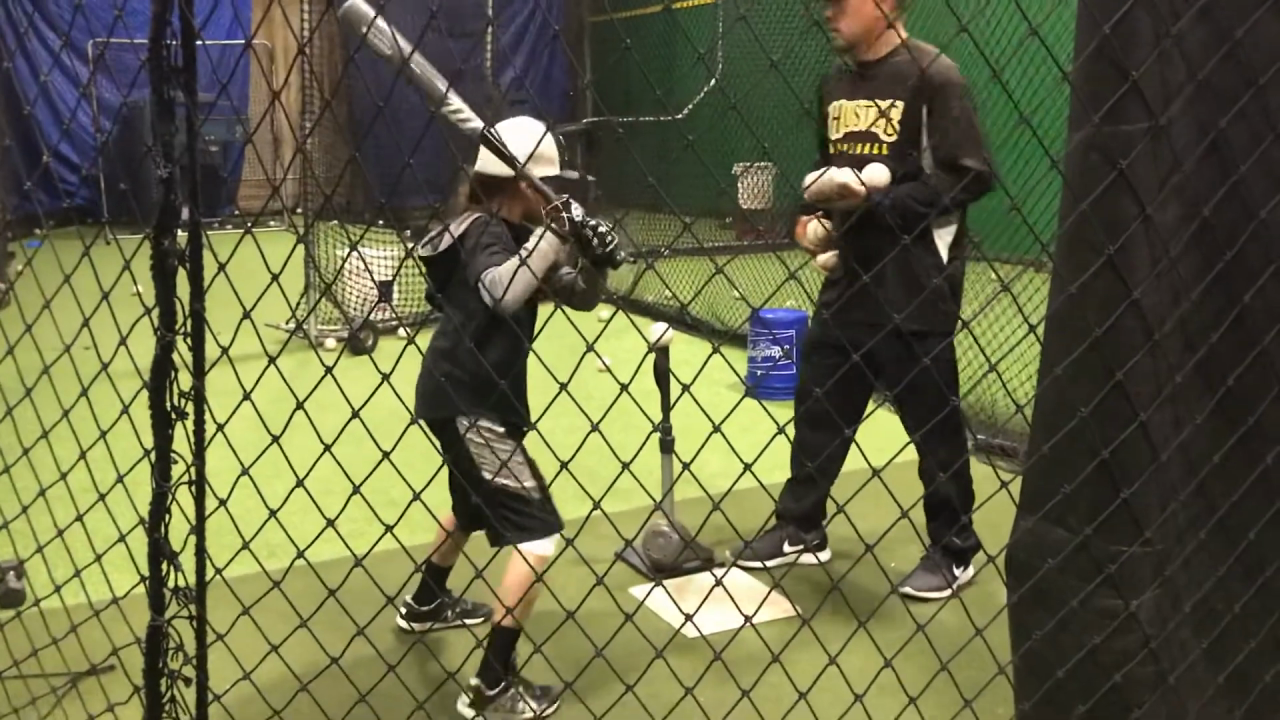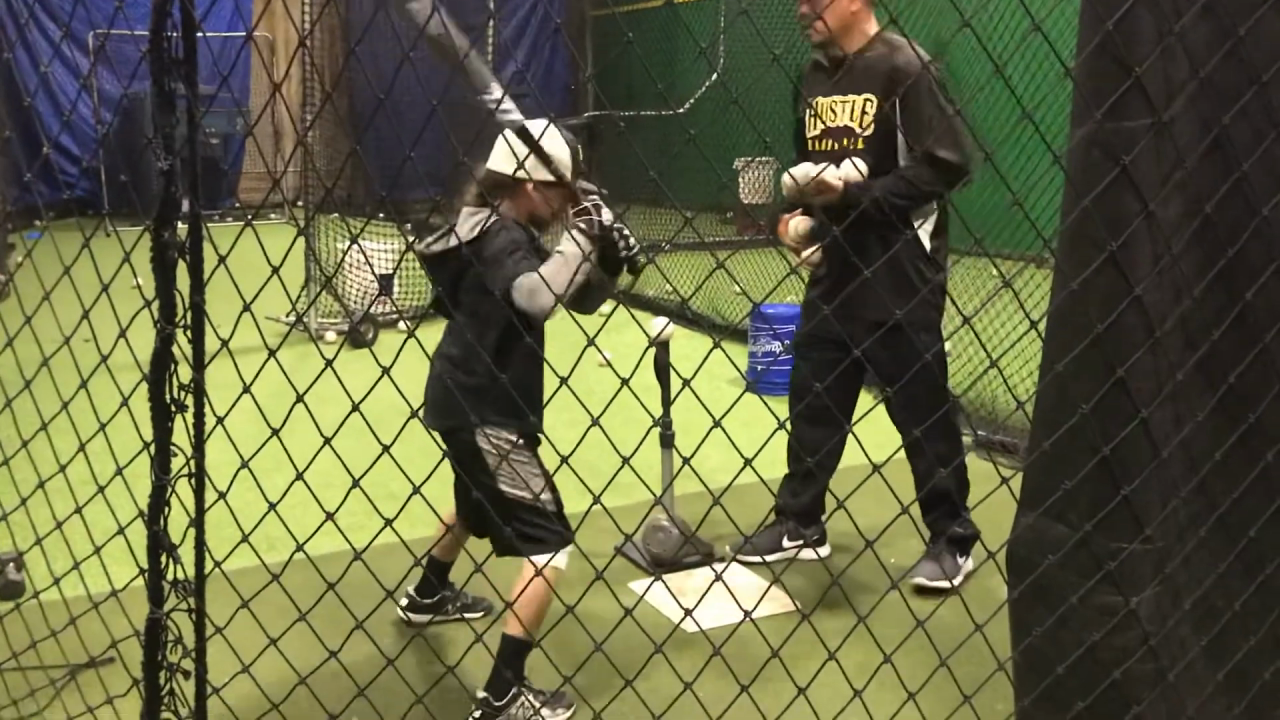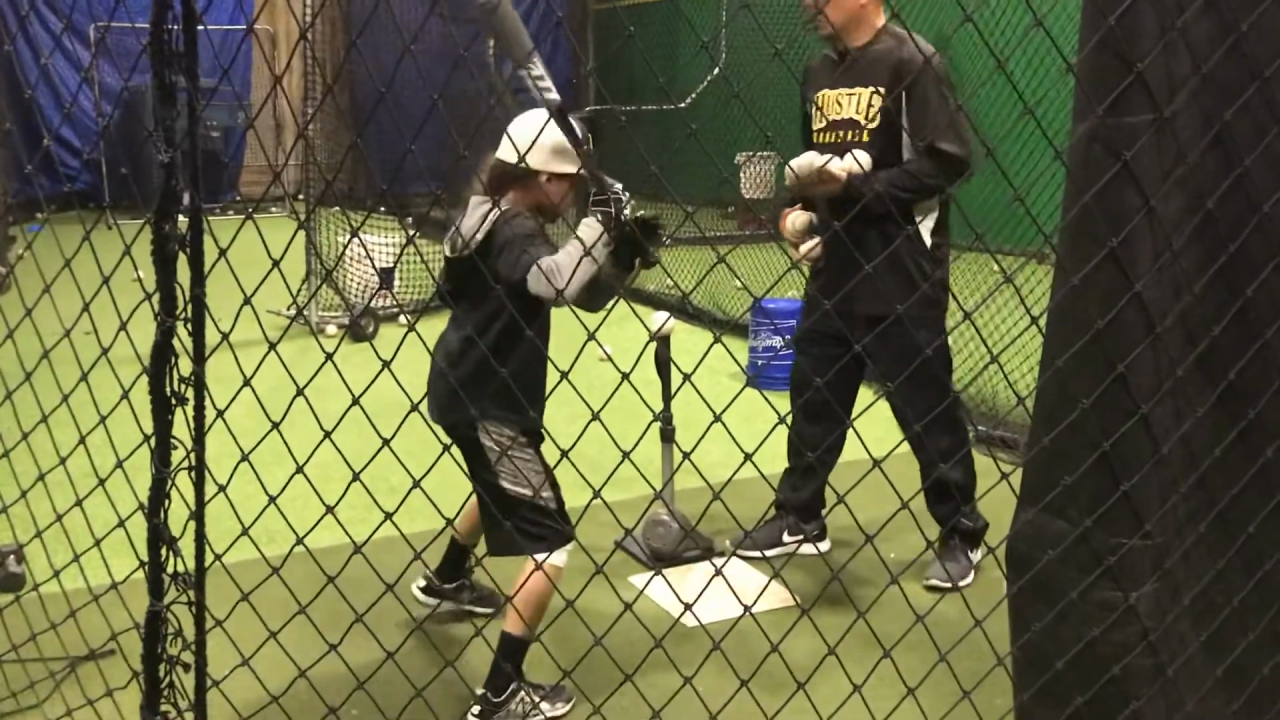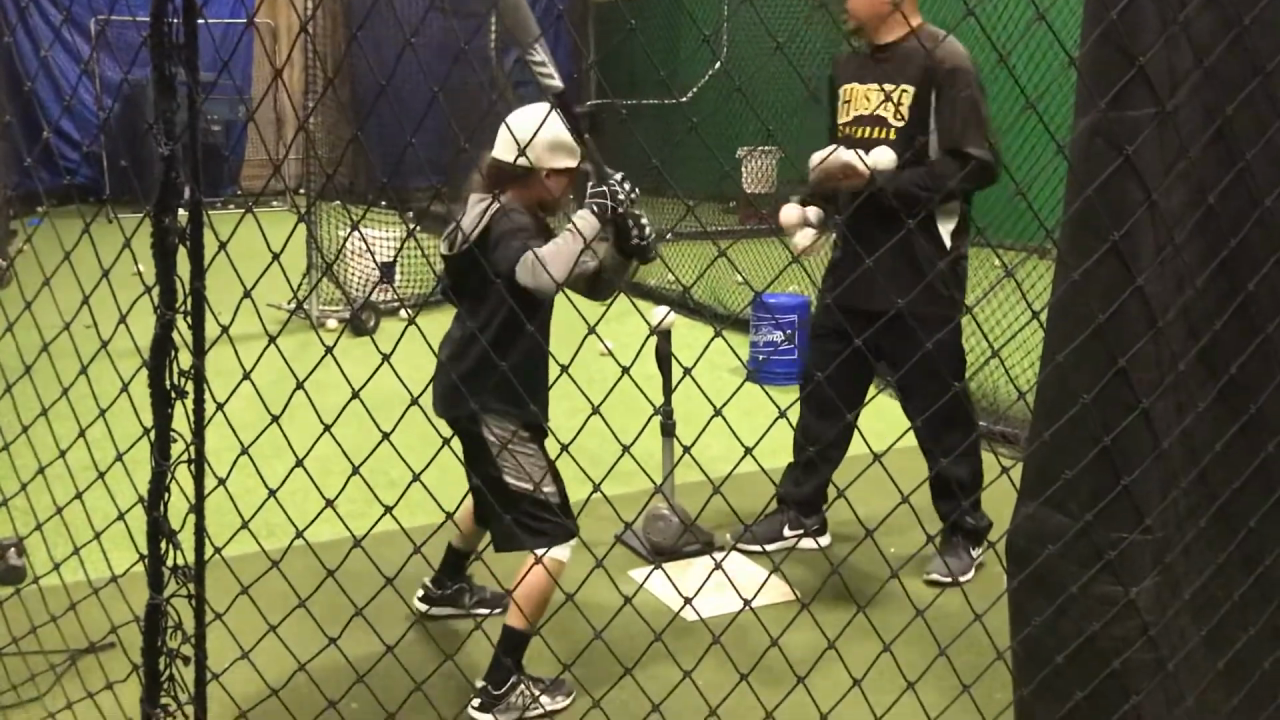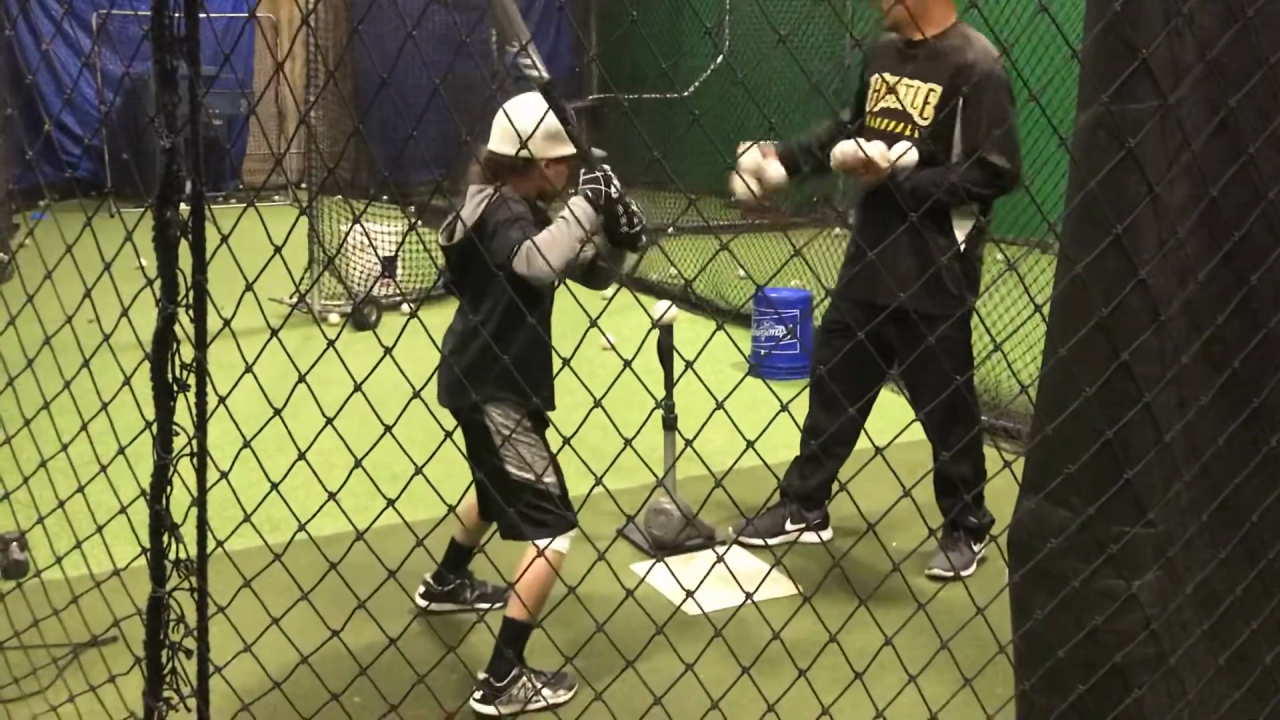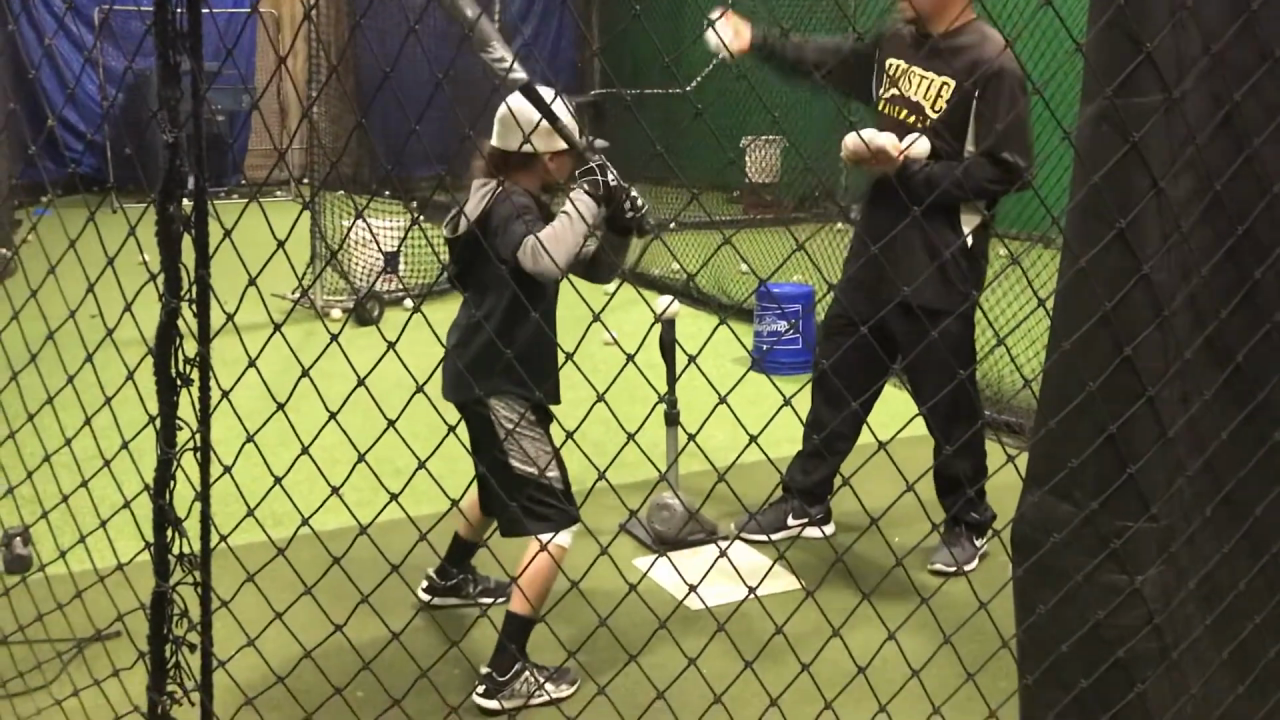
dt=0.2s
person 1, frame 1
left shoulder: (513, 233)
right shoulder: (482, 233)
left elbow: (580, 297)
right elbow: (504, 293)
left wrist: (593, 256)
right wrist: (554, 235)
left hip: (467, 396)
right hip: (468, 403)
left knee: (475, 499)
right knee: (537, 532)
left ankle: (426, 601)
person 1, frame 2
left shoulder: (506, 233)
right shoulder: (497, 239)
left elbow: (579, 299)
right elbow: (541, 298)
left wrist: (606, 260)
right wrist: (580, 235)
left hip: (468, 398)
right hip: (483, 409)
left knee: (481, 499)
right knee: (548, 546)
left ankle: (427, 594)
person 1, frame 3
left shoulder: (508, 223)
right shoulder: (509, 229)
left elbow: (586, 295)
right elbow: (555, 284)
left wrist: (618, 254)
right wrist: (596, 223)
left hip: (468, 390)
right hip: (486, 402)
left knee: (499, 488)
right knee: (549, 544)
left ankle: (445, 579)
person 1, frame 4
left shoulder: (512, 218)
right shoulder: (506, 223)
left elbow: (595, 284)
right elbow: (542, 275)
left wrist: (622, 247)
right wrist: (592, 215)
left hip: (477, 387)
right hip: (490, 397)
left knee: (498, 490)
right knee: (552, 537)
left ankle: (445, 587)
person 1, frame 5
left shoulder: (519, 210)
right shoulder: (503, 213)
left elbow: (594, 274)
right elbow: (539, 265)
left wrist: (616, 237)
right wrist: (587, 203)
left hip: (483, 379)
right hip: (491, 388)
left knee: (501, 484)
right knee: (552, 528)
left ankle: (446, 583)
person 1, frame 6
left shoulder: (521, 203)
right shoulder: (508, 205)
left elbow: (597, 268)
right elbow: (545, 260)
left wrist: (617, 226)
right wrist: (586, 198)
left hip: (488, 373)
right hip: (496, 381)
left knee: (504, 478)
right knee: (554, 521)
left ankle: (448, 578)
right ankle: (505, 673)
person 2, frame 1
left shoulder: (930, 75)
right shoulder: (836, 80)
left elbow: (972, 177)
left wrist: (874, 202)
right wrist: (812, 212)
left hip: (916, 283)
right hip: (848, 277)
left knee: (932, 421)
right knee: (819, 405)
left ankle: (953, 548)
right ankle: (800, 529)
person 2, frame 2
left shoulder: (904, 67)
right shoulder: (813, 76)
left elbow: (947, 166)
left wrist: (853, 194)
right wrist: (796, 212)
left hip: (901, 276)
right hip: (833, 269)
left knee: (923, 412)
right knee: (813, 401)
left ankle: (952, 538)
right ankle: (800, 524)
person 2, frame 3
left shoulder: (913, 61)
right shoulder: (819, 72)
left elbow: (949, 163)
left wrist: (856, 187)
right wrist: (800, 208)
left hip: (904, 274)
right hip: (836, 266)
left knee: (928, 409)
right knee: (814, 395)
left ankle: (962, 533)
right ankle: (800, 519)
person 2, frame 4
left shoulder: (944, 63)
right shoulder: (849, 66)
left elbow: (976, 167)
left wrist: (878, 184)
right wrist: (816, 205)
left hip: (923, 273)
right hip: (854, 261)
left knee: (939, 408)
right knee: (824, 391)
left ankle: (964, 533)
right ankle: (801, 514)
person 2, frame 5
left shoulder: (976, 65)
right shoulder: (884, 53)
left elbow: (996, 175)
left wrist: (895, 179)
right wrist: (788, 156)
left hip: (936, 271)
right hip: (869, 254)
left knee: (946, 406)
right knee: (833, 384)
left ankle: (966, 528)
right ankle: (804, 508)
person 2, frame 6
left shoulder: (991, 62)
left elbow: (1007, 171)
right elbow: (834, 62)
left wrist: (908, 171)
left hip: (940, 266)
right hip: (874, 248)
left knee: (948, 400)
right knee: (836, 379)
left ankle: (968, 523)
right ankle: (806, 502)
